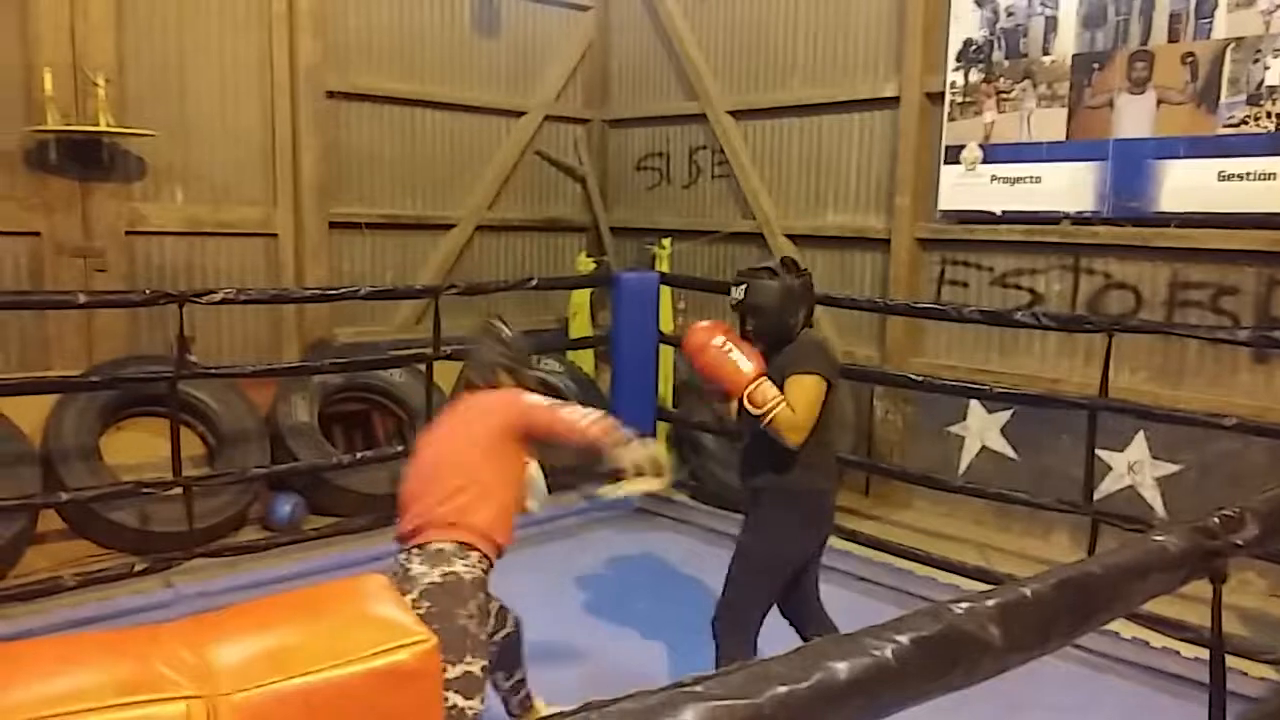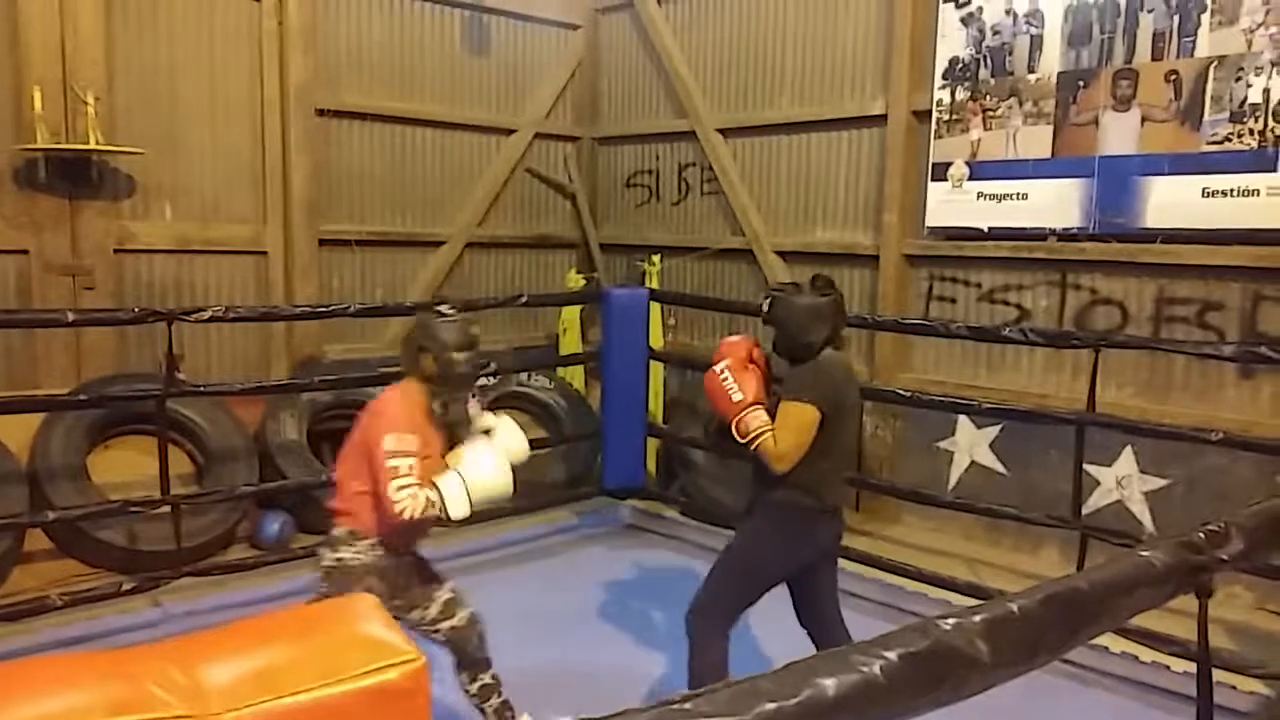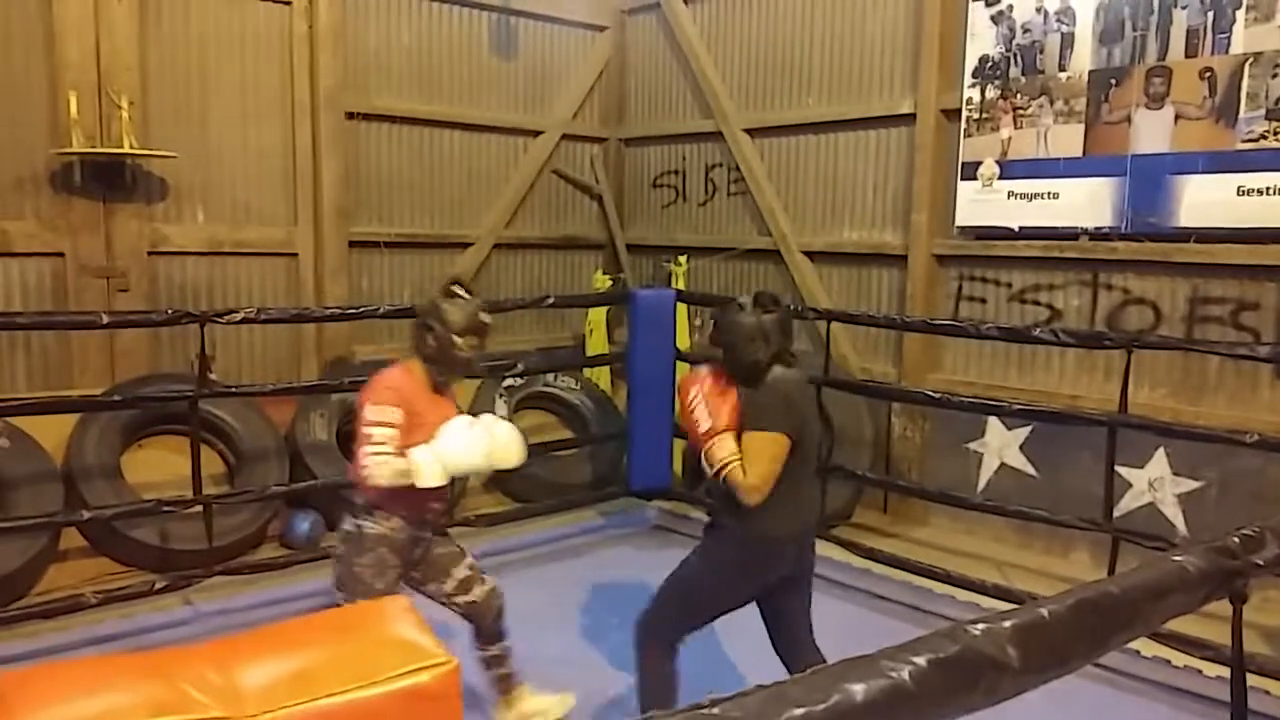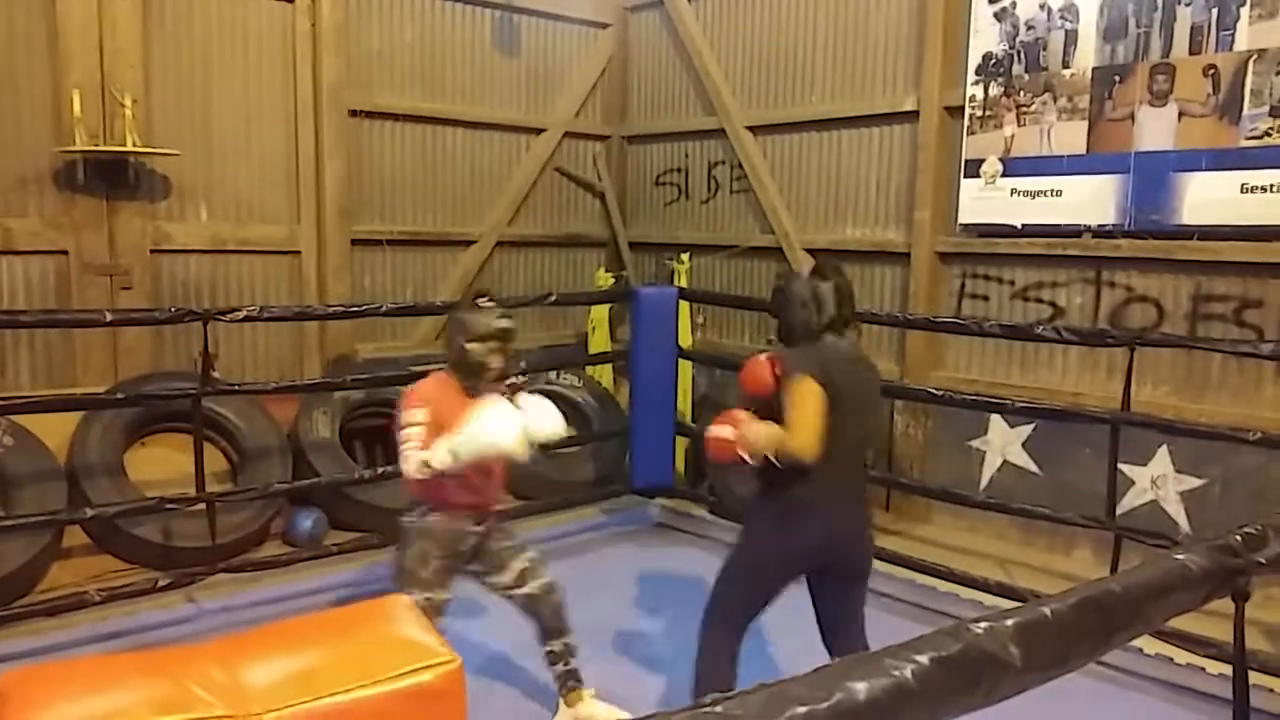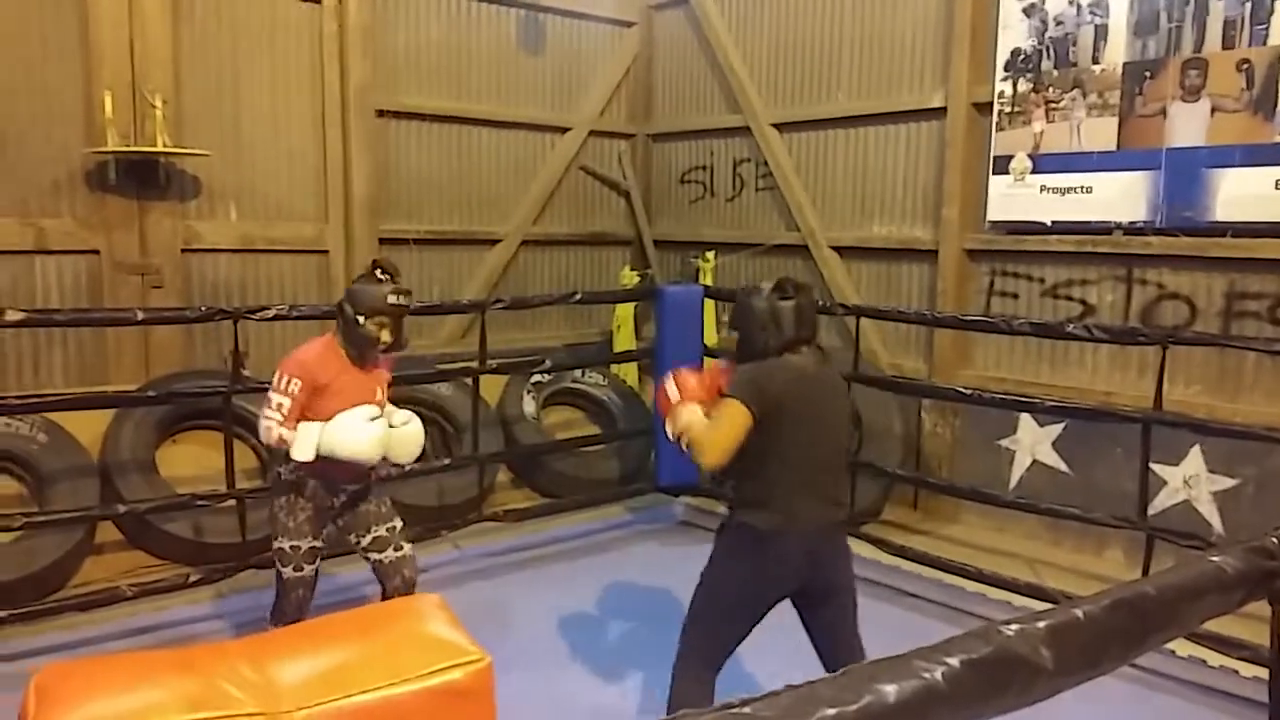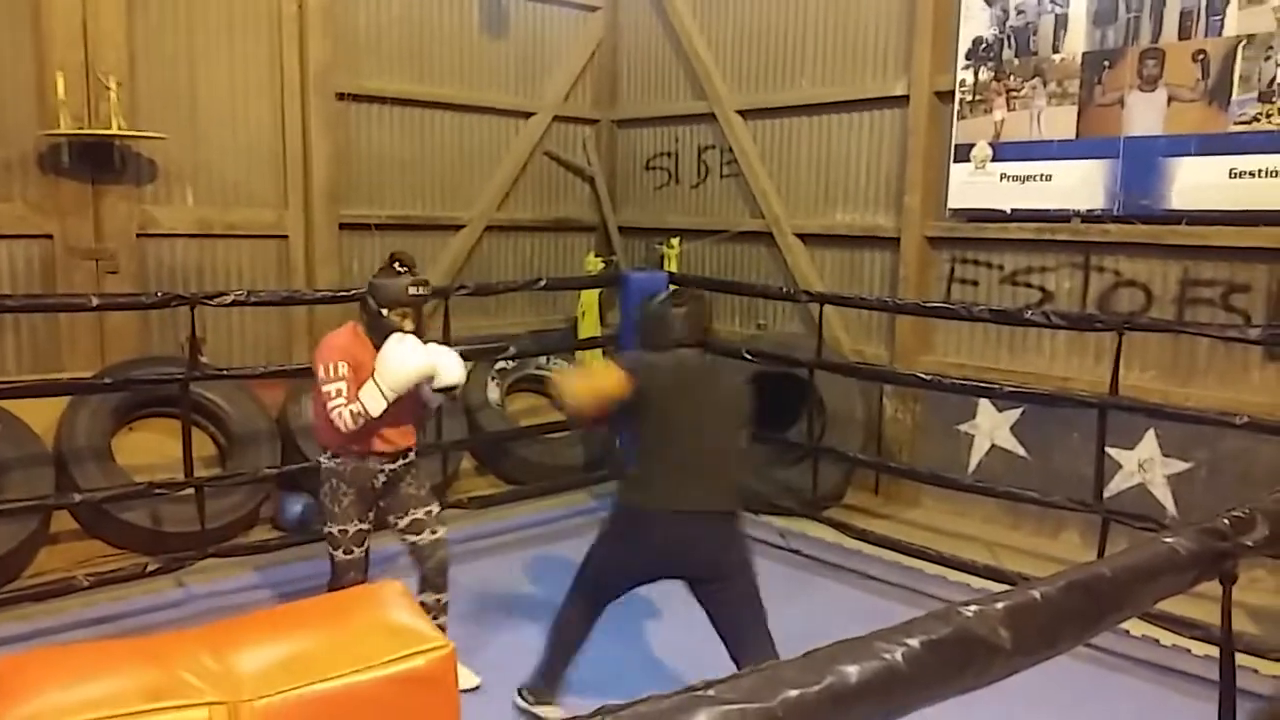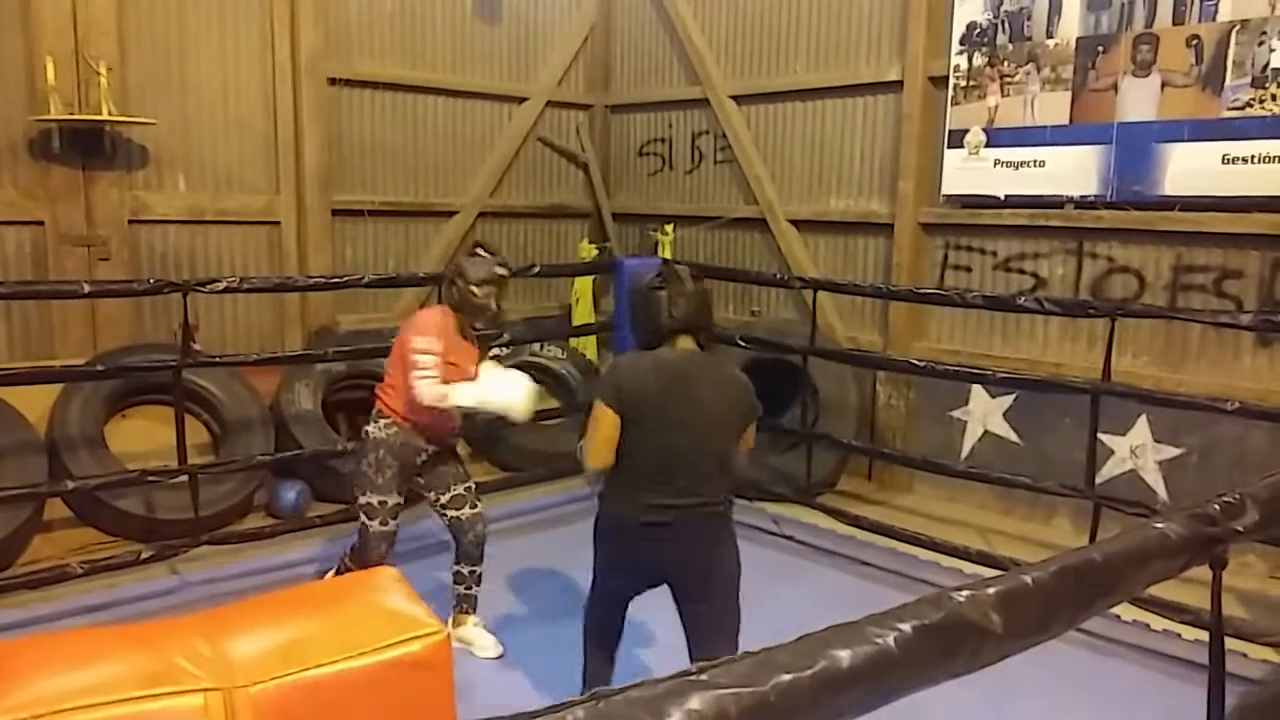
dt=0.7s
person 1, frame 1
left shoulder: (807, 353)
right shoulder: (778, 350)
left elbow: (792, 430)
right elbow: (756, 417)
left wrist: (749, 380)
right wrist: (730, 365)
left hip: (789, 505)
right hip: (798, 502)
left knee: (733, 622)
right knee: (802, 607)
person 1, frame 2
left shoulder: (812, 377)
right shoulder: (835, 369)
left elbow: (781, 457)
left wrist: (745, 407)
right wrist: (760, 386)
left hip: (784, 517)
right hip: (822, 519)
left knee: (707, 617)
right knee: (826, 624)
person 1, frame 3
left shoulder: (769, 399)
right shoulder: (790, 384)
left elbow: (750, 488)
left wrist: (713, 433)
right wrist: (722, 420)
left hip: (746, 544)
right hip: (795, 543)
left knee: (654, 634)
right knee: (797, 645)
person 1, frame 4
left shoulder: (810, 361)
right shoulder: (862, 366)
left elbow: (801, 448)
left wrist: (753, 435)
left hip: (794, 517)
right hip: (848, 523)
left knee: (721, 626)
right knee: (849, 647)
person 1, frame 5
left shoulder: (756, 379)
right shoulder: (833, 382)
left elbow: (710, 455)
left wrist: (687, 414)
left hip: (759, 545)
right hip: (826, 544)
left knee: (696, 662)
right knee: (851, 668)
person 1, frame 6
left shoulder: (649, 369)
right shoulder: (734, 386)
left elbow: (576, 396)
left wrist: (565, 378)
left hip: (645, 524)
right hip: (714, 531)
left knee: (584, 598)
right knee: (755, 648)
person 1, frame 7
left shoulder: (624, 374)
right shoulder: (736, 384)
left elbow: (597, 461)
right elbow: (736, 460)
left wrist: (587, 443)
left hip: (627, 531)
right hip: (704, 537)
left knee: (604, 607)
right knee: (716, 663)
person 2, frame 1
left shoulder: (448, 423)
right shoulder: (511, 405)
right elbow: (585, 425)
right wrist: (640, 452)
left hip: (420, 570)
right hip: (445, 579)
left knee: (505, 630)
person 2, frame 2
left shoulder: (430, 409)
right shoulder: (395, 413)
left elbow: (435, 473)
right elbow: (405, 505)
left wrist: (483, 440)
right wrist: (470, 485)
left hip: (398, 557)
right hip: (357, 564)
left knee: (466, 633)
person 2, frame 3
left shoulder: (442, 392)
right shoulder: (390, 387)
right elbow: (374, 471)
left wrist: (489, 451)
right wrist: (443, 457)
left hip: (424, 533)
right hip: (377, 534)
left knee: (486, 604)
person 2, frame 4
left shoulder: (495, 395)
right shoulder: (424, 396)
left elbow: (508, 451)
right elbow: (414, 466)
left wrist: (530, 427)
right wrist: (466, 444)
left hip: (483, 526)
right hip: (432, 526)
left knee: (546, 601)
person 2, frame 5
left shoulder: (380, 360)
right shoulder: (307, 361)
right elbow: (271, 430)
left wrist: (393, 423)
right wrist: (326, 439)
left hip: (359, 487)
right hip: (304, 488)
left knee: (402, 577)
right knee: (294, 599)
person 2, frame 6
left shoulder: (407, 345)
right shoulder: (338, 347)
right elbow: (343, 419)
left wrist: (434, 382)
right wrist: (386, 384)
left hip: (401, 464)
right hip: (349, 469)
left knee: (435, 555)
right knee: (349, 576)
person 2, frame 7
left shoulder: (467, 335)
right shoulder: (428, 325)
right elbow: (424, 392)
left wrist: (488, 387)
right wrist: (486, 396)
left hip: (437, 446)
right hip: (391, 440)
left knee: (472, 528)
right knee: (374, 547)
left ankle: (464, 622)
